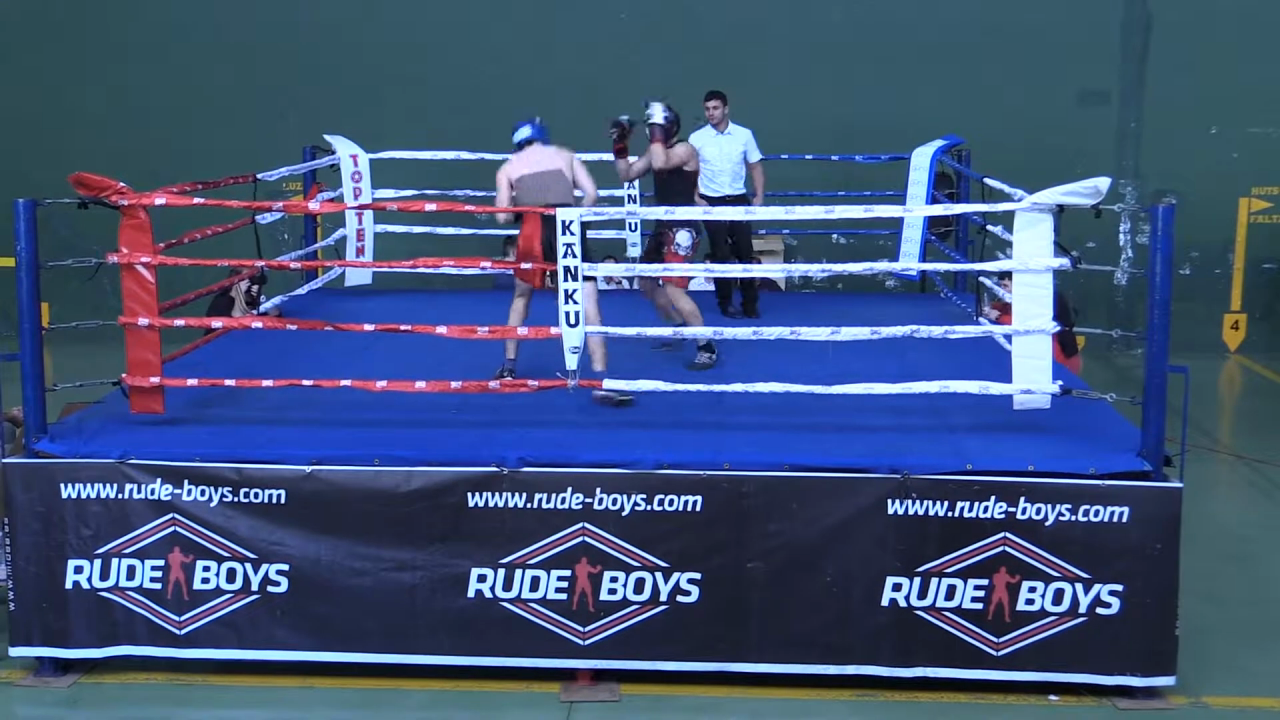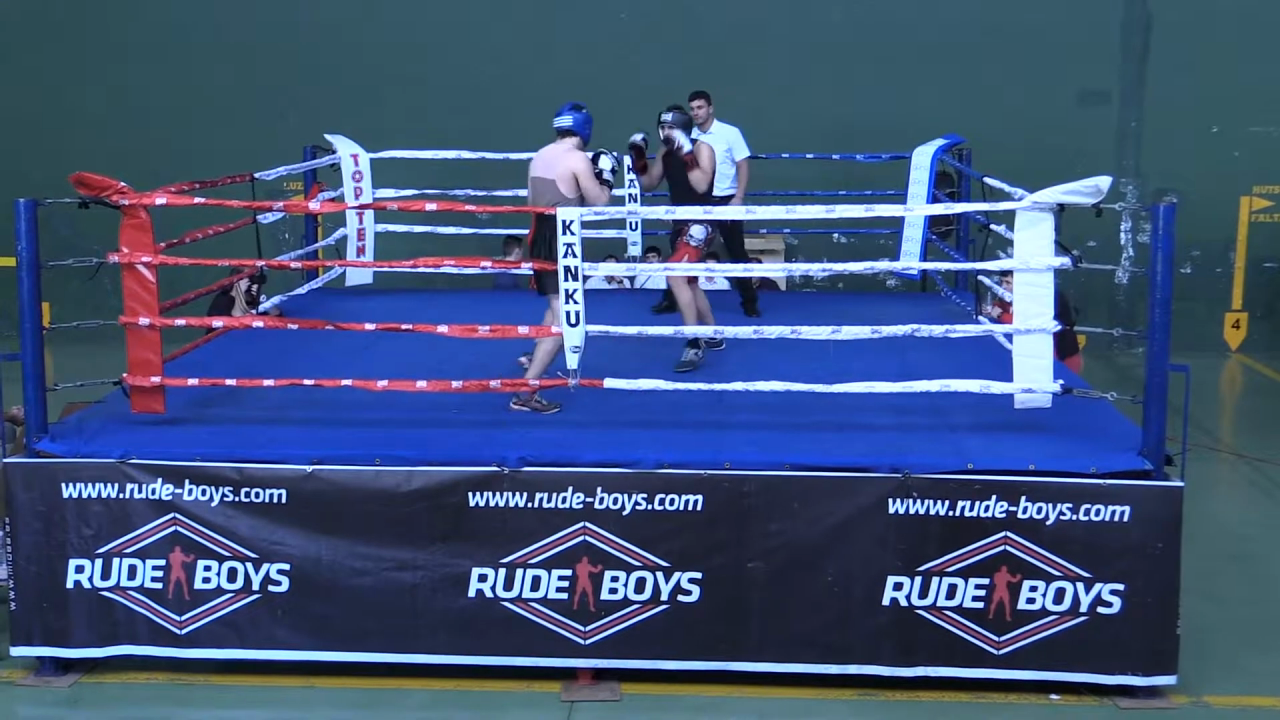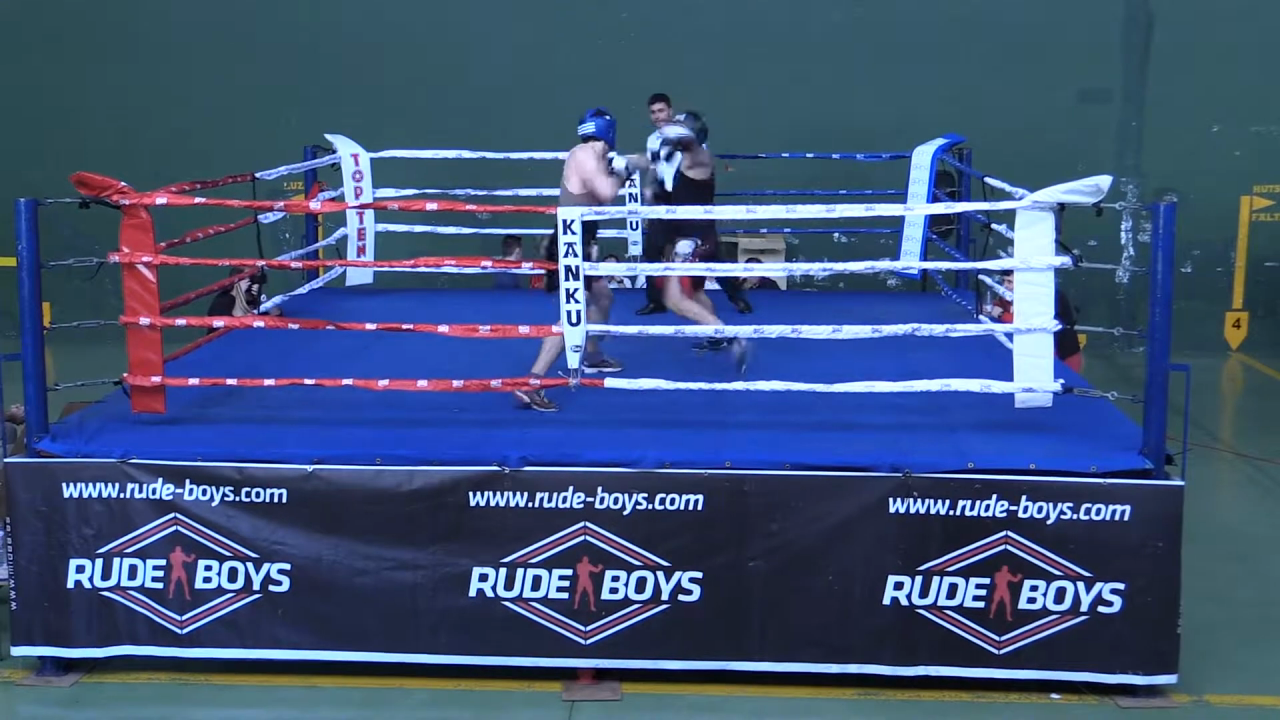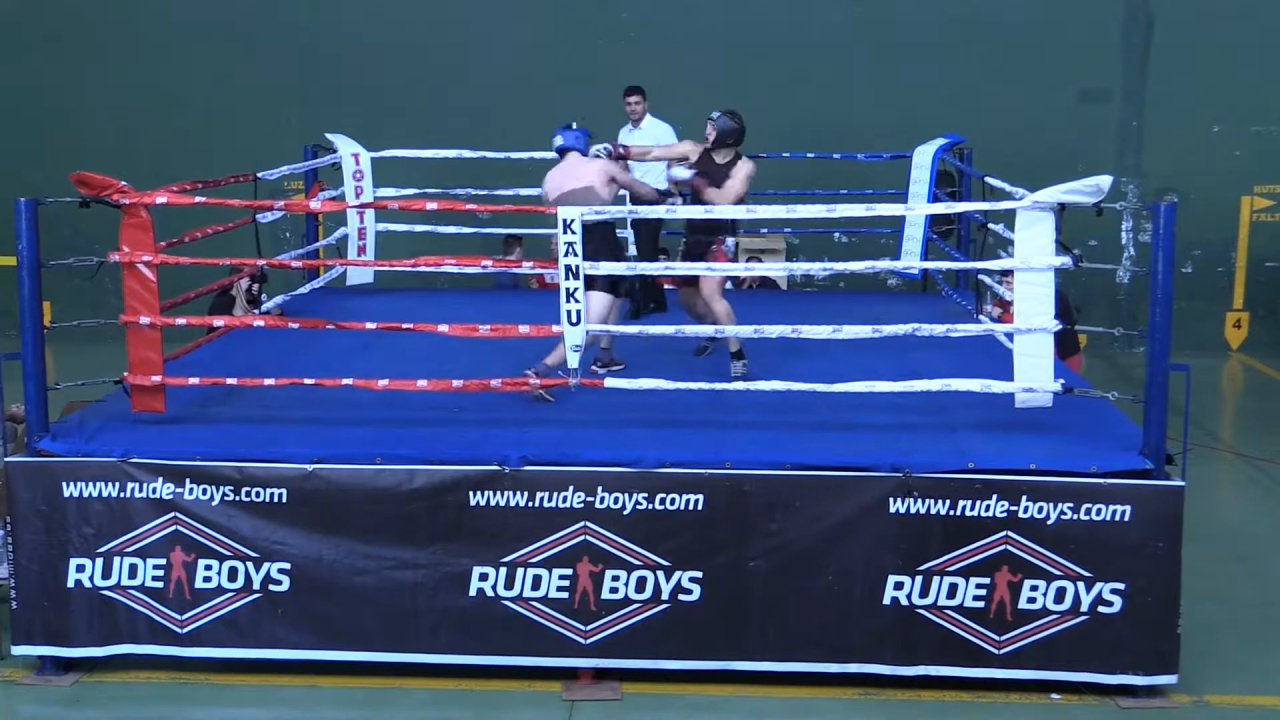
dt=0.3s
person 1, frame 1
left shoulder: (508, 167)
right shoulder: (565, 156)
left elbow: (503, 217)
right elbow: (592, 195)
left hip: (532, 233)
left knee: (521, 298)
right knee: (590, 310)
left ankle: (508, 369)
person 1, frame 2
left shoulder: (539, 156)
right shoulder: (578, 159)
right elbow: (599, 203)
right wrist: (606, 177)
left hip: (539, 234)
right hip: (560, 239)
left knee: (560, 305)
right knee: (564, 321)
left ankle: (534, 356)
right ankle: (525, 392)
person 1, frame 3
left shoulder: (582, 154)
right shoulder: (587, 154)
right elbow: (607, 193)
right wrist: (618, 174)
left knee: (603, 296)
left ankle: (593, 357)
right ankle: (532, 383)
person 1, frame 4
left shoulder: (550, 180)
right shoulder: (602, 166)
right elbow: (645, 193)
right wrist: (660, 195)
left hip: (577, 247)
right hip: (602, 244)
left knee: (606, 296)
right knee: (590, 325)
left ankle: (605, 357)
right ankle: (541, 371)
person 2, frame 1
left shoulder: (684, 149)
right shoulder: (656, 150)
left elbow: (659, 163)
right elbow: (626, 174)
left wrist: (659, 124)
right wrist: (620, 142)
left hip: (682, 230)
right hip: (663, 228)
left knee: (673, 291)
right knee: (647, 283)
left ankle: (708, 349)
right ankle: (679, 330)
person 2, frame 2
left shoulder: (702, 149)
right shoulder: (666, 154)
left elbow: (701, 186)
right elbow: (647, 184)
left wrist: (686, 152)
right wrist: (638, 156)
left hip: (698, 226)
right hip: (681, 225)
left knee: (675, 277)
right knee: (687, 283)
left ankle: (694, 344)
right ankle: (713, 337)
person 2, frame 3
left shoulder: (700, 157)
right shoulder: (689, 159)
left elbow: (698, 155)
left wrist: (684, 139)
left hip: (690, 240)
right hip: (703, 239)
left knee: (674, 300)
right knee: (693, 294)
left ankle: (735, 342)
right ankle: (718, 336)
person 2, frame 4
left shoulder: (744, 166)
right shoulder: (695, 151)
left elbow: (722, 202)
right elbow: (650, 153)
left wrist: (695, 179)
right wrist: (616, 151)
left hip: (720, 239)
right hip: (694, 237)
left knee: (711, 294)
right knee: (687, 296)
left ankle: (738, 357)
person 3, frame 1
left shoulder: (744, 135)
right shoulder: (696, 138)
left elbow: (755, 167)
left wrist: (759, 195)
right wrist: (695, 198)
left hip: (738, 201)
right hip: (710, 202)
left knee: (744, 253)
right knee: (720, 255)
left ankle: (749, 302)
right ankle: (725, 303)
person 3, frame 2
left shoulder: (731, 133)
right shoulder: (688, 138)
left elbow: (743, 166)
left wrist: (739, 197)
left hip: (727, 201)
left knee: (737, 254)
left ankle: (749, 302)
person 3, frame 3
right shoulder: (652, 140)
right wrist: (649, 191)
left hip: (691, 202)
right hip: (664, 202)
right knee: (651, 251)
left ankle: (736, 296)
right ankle: (655, 301)
person 3, frame 4
left shoulder: (661, 129)
right shoulder: (623, 133)
right hip: (637, 197)
left knee: (647, 250)
right knee: (644, 251)
left ankle: (640, 301)
right ankle: (655, 300)
